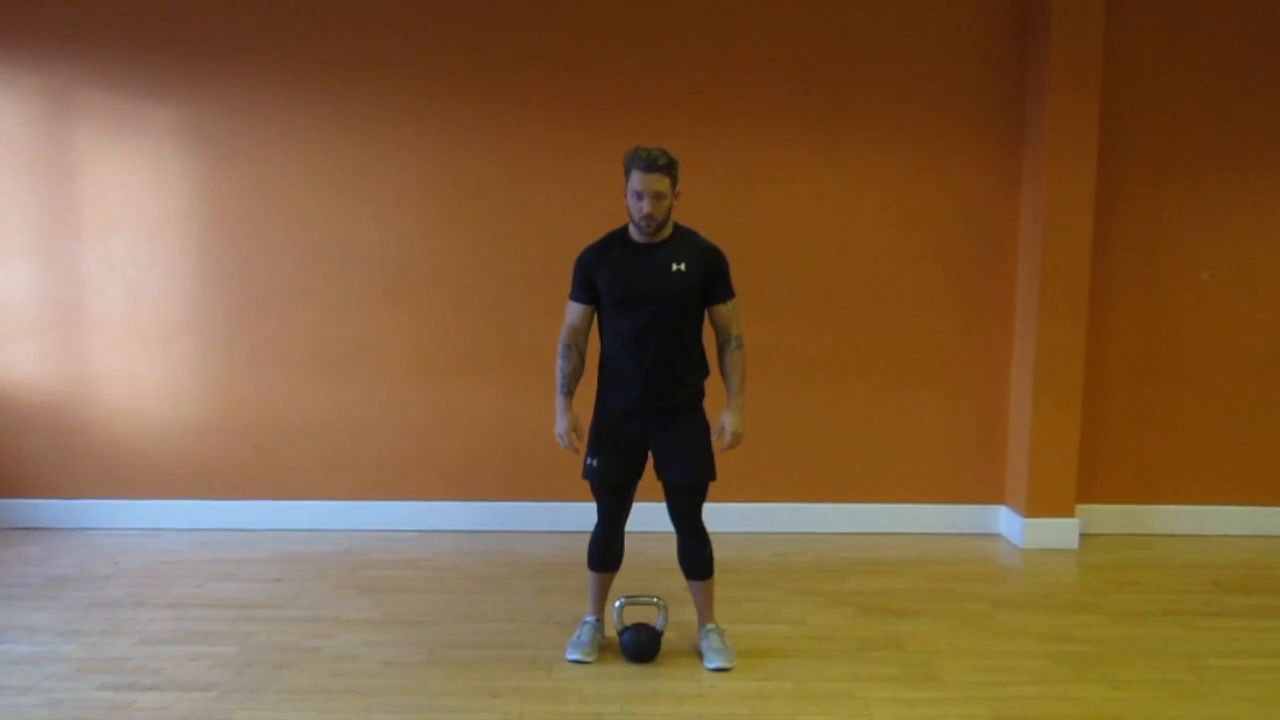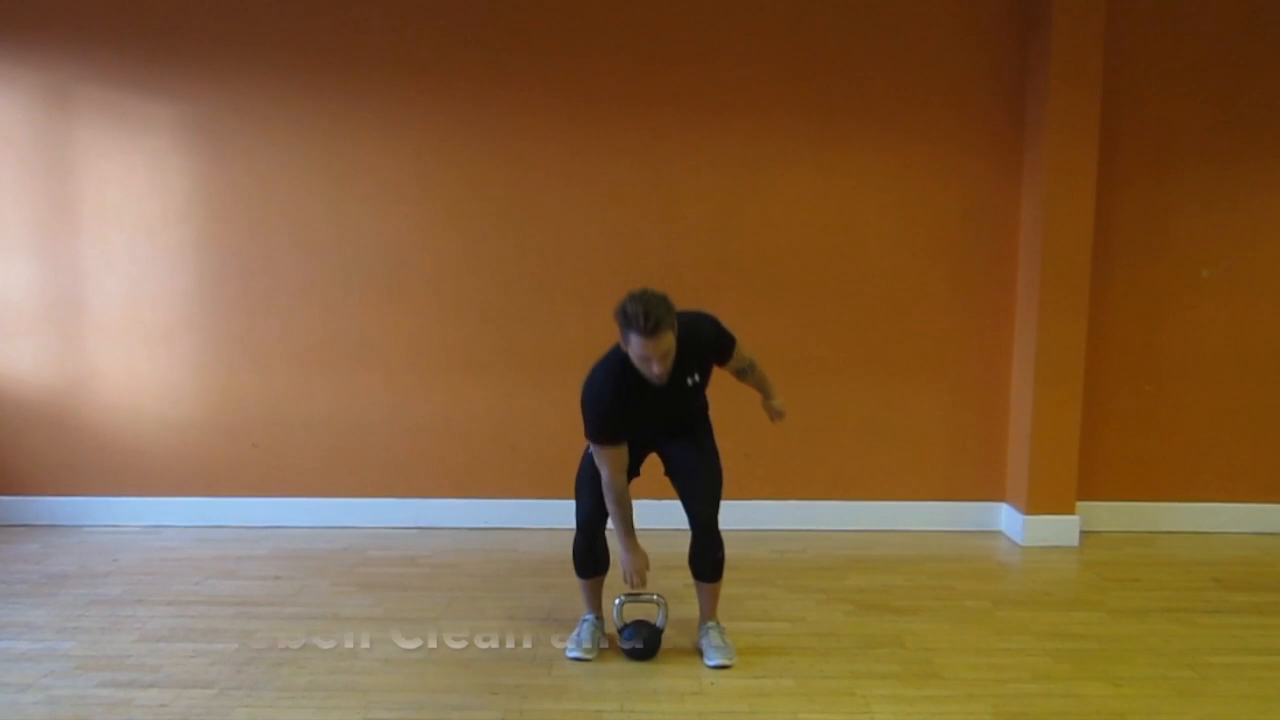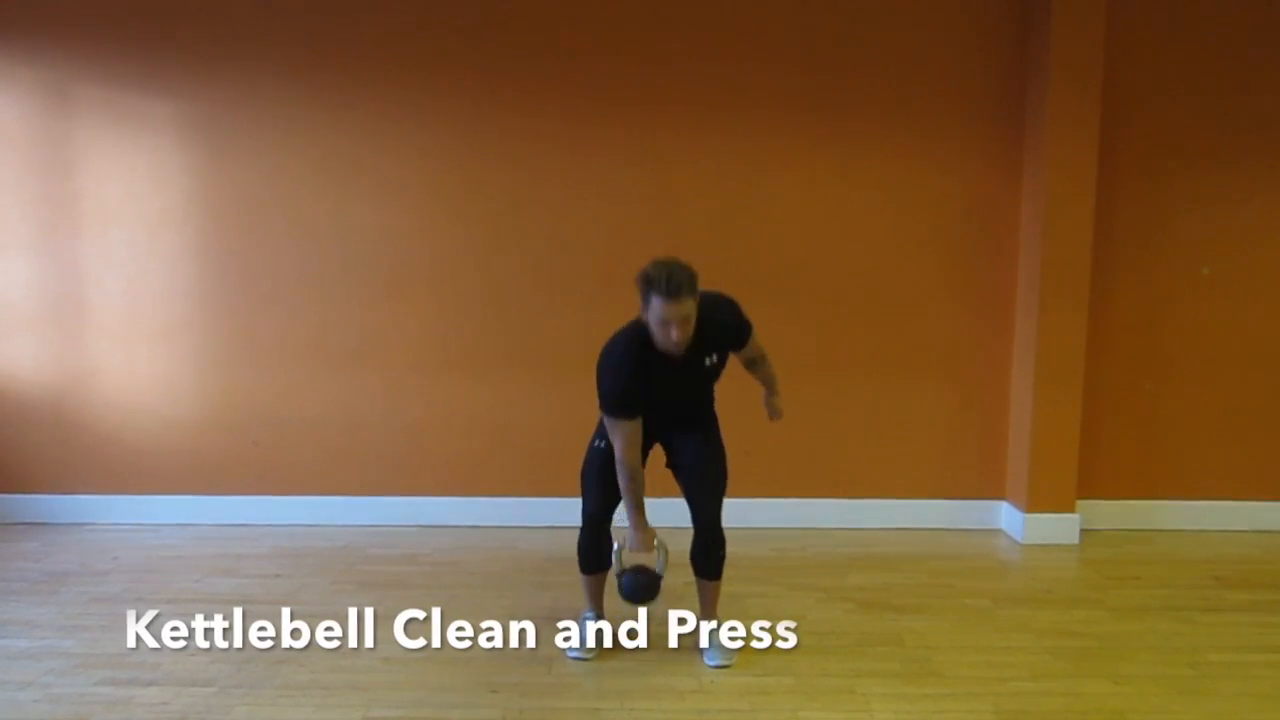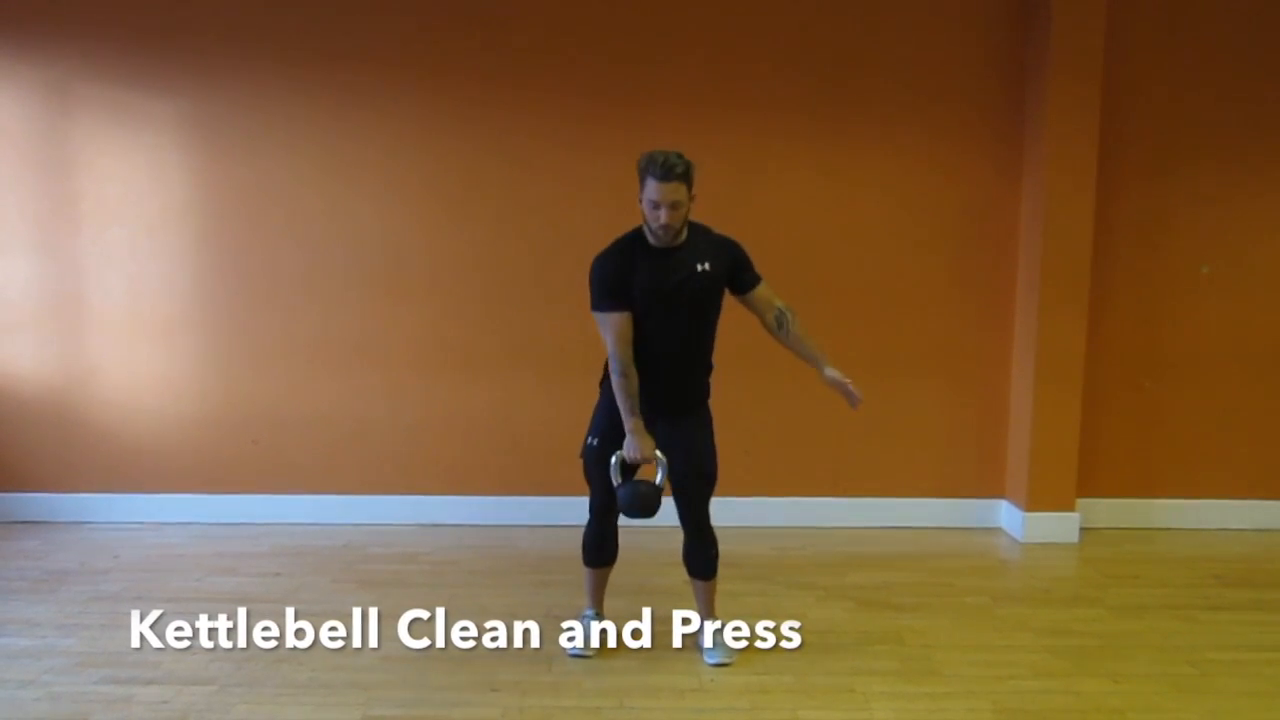
dt=0.7s
person 1, frame 1
left shoulder: (703, 256)
right shoulder: (597, 257)
left elbow: (729, 333)
right elbow: (573, 335)
left wrist: (734, 405)
right wrist: (564, 405)
left hip: (682, 415)
right hip: (616, 416)
left knee: (688, 522)
right knee: (609, 520)
left ankle: (708, 628)
right ankle: (593, 621)
person 1, frame 2
left shoulder: (702, 333)
right shoulder: (603, 386)
left elbow: (741, 363)
right elbow: (613, 478)
left wrist: (767, 394)
right wrist: (628, 546)
left hip: (687, 427)
right hip: (623, 432)
left knee: (704, 518)
right knee: (589, 516)
left ankle: (709, 625)
right ankle: (592, 620)
person 1, frame 3
left shoulder: (722, 316)
right shoulder: (620, 357)
left elbow: (753, 355)
right elbow: (626, 453)
left wrist: (771, 393)
right wrist: (637, 524)
left hip: (694, 422)
right hip: (627, 420)
left knee: (707, 517)
right knee: (595, 514)
left ankle: (709, 626)
right ankle: (593, 618)
person 1, frame 4
left shoulder: (719, 251)
right shoulder: (612, 263)
left elbow: (771, 312)
right elbow: (619, 352)
left wrist: (820, 366)
right wrist: (634, 430)
left hip: (686, 408)
right hip: (624, 402)
left knee: (695, 517)
right knee: (603, 508)
left ankle: (709, 627)
right ankle: (593, 616)
